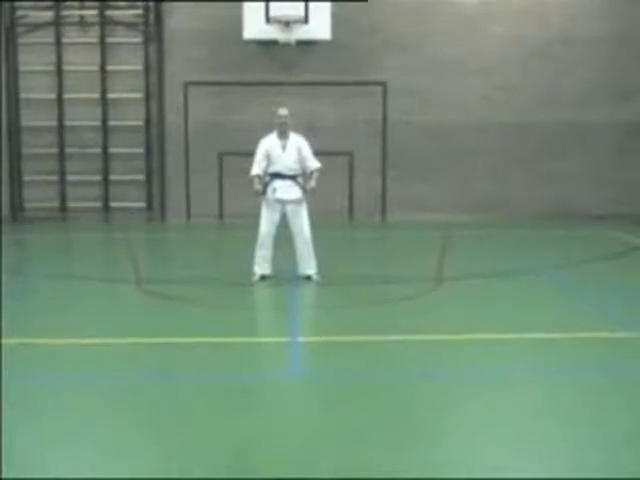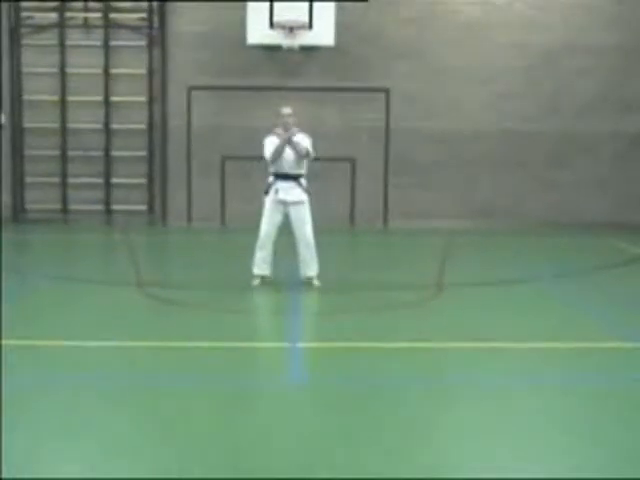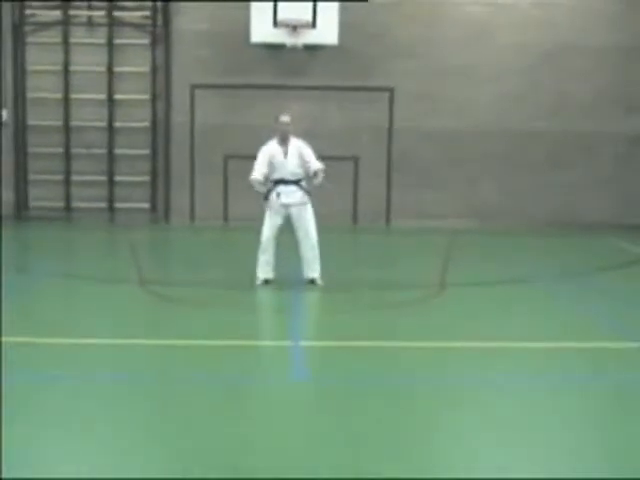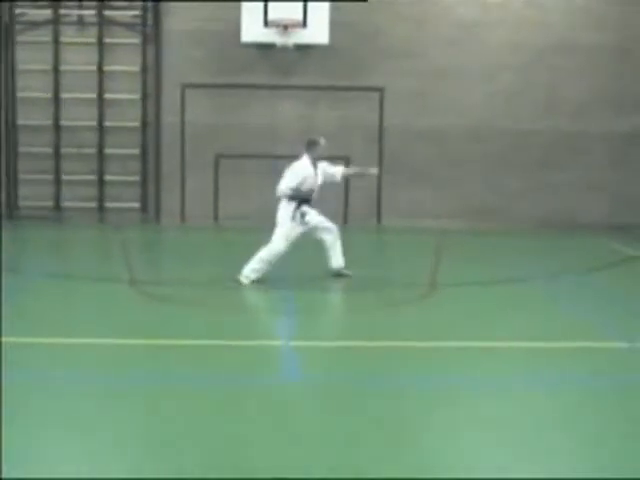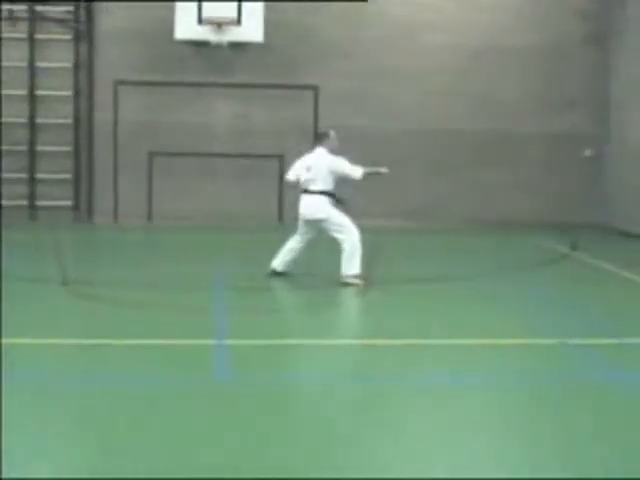
dt=1s
person 1, frame 1
left shoulder: (300, 141)
right shoulder: (266, 142)
left elbow: (311, 162)
right elbow: (258, 166)
left wrist: (313, 180)
right wrist: (257, 184)
left hip: (294, 189)
right hip: (273, 189)
left knee: (302, 232)
right knee: (265, 232)
left ankle: (308, 270)
right ankle: (262, 270)
person 1, frame 2
left shoulder: (302, 138)
right shoulder: (271, 139)
left elbow: (304, 154)
right elbow: (272, 158)
left wrist: (288, 139)
right wrist: (285, 139)
left hip: (297, 190)
right hip: (276, 189)
left knee: (305, 234)
right knee: (266, 233)
left ankle: (310, 274)
right ankle: (261, 273)
person 1, frame 3
left shoulder: (301, 145)
right shoulder: (268, 149)
left elbow: (314, 165)
right elbow: (258, 173)
left wrist: (318, 175)
right wrist: (258, 185)
left hip: (298, 193)
right hip: (277, 195)
left knee: (308, 234)
right knee: (268, 236)
left ankle: (313, 275)
right ankle: (264, 275)
person 1, frame 4
left shoulder: (319, 166)
right shoulder: (299, 167)
left elbow: (342, 172)
right elbow: (282, 191)
left wrist: (366, 171)
right wrist: (304, 193)
left hip: (305, 210)
right hip: (291, 211)
left knee: (331, 231)
right knee: (278, 246)
left ankle: (337, 267)
right ankle: (247, 275)
person 1, frame 5
left shoulder: (305, 159)
right shoulder: (331, 160)
left elbow: (290, 178)
right elbow: (356, 172)
right wrist: (378, 170)
left hip: (306, 203)
right hip: (321, 204)
left knee: (301, 237)
right knee: (351, 234)
left ankle: (277, 267)
right ankle: (350, 274)
